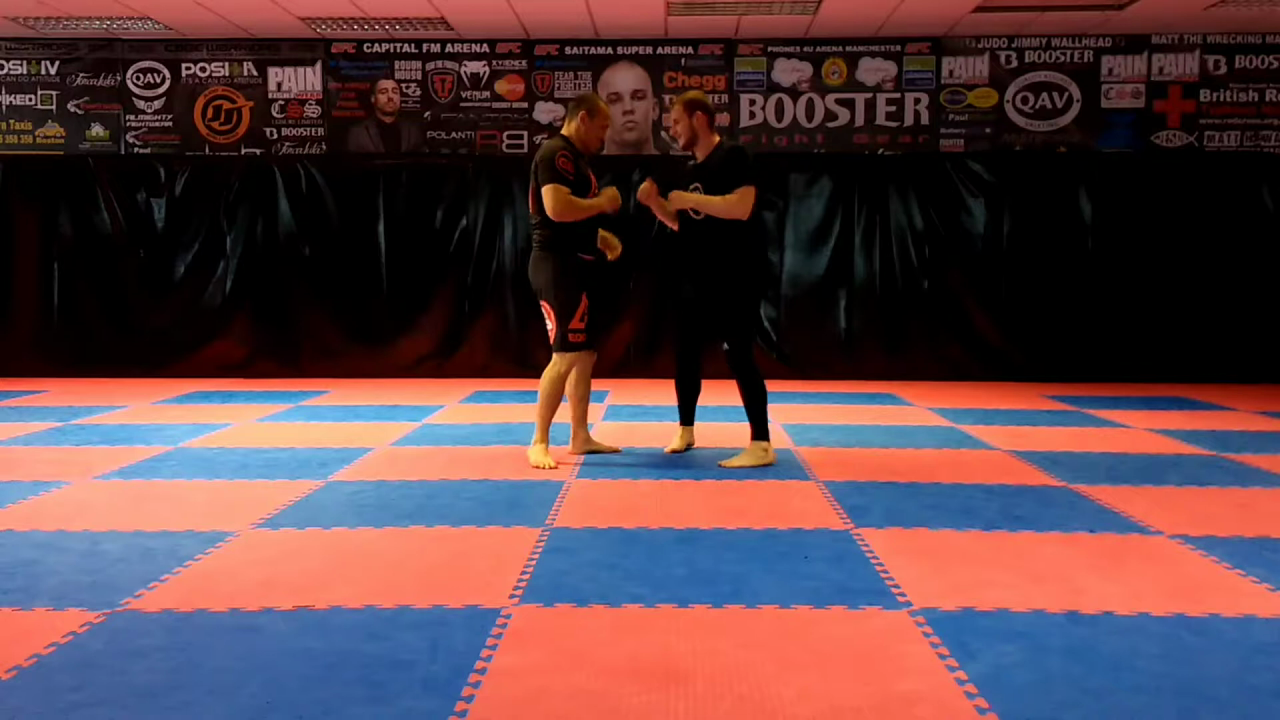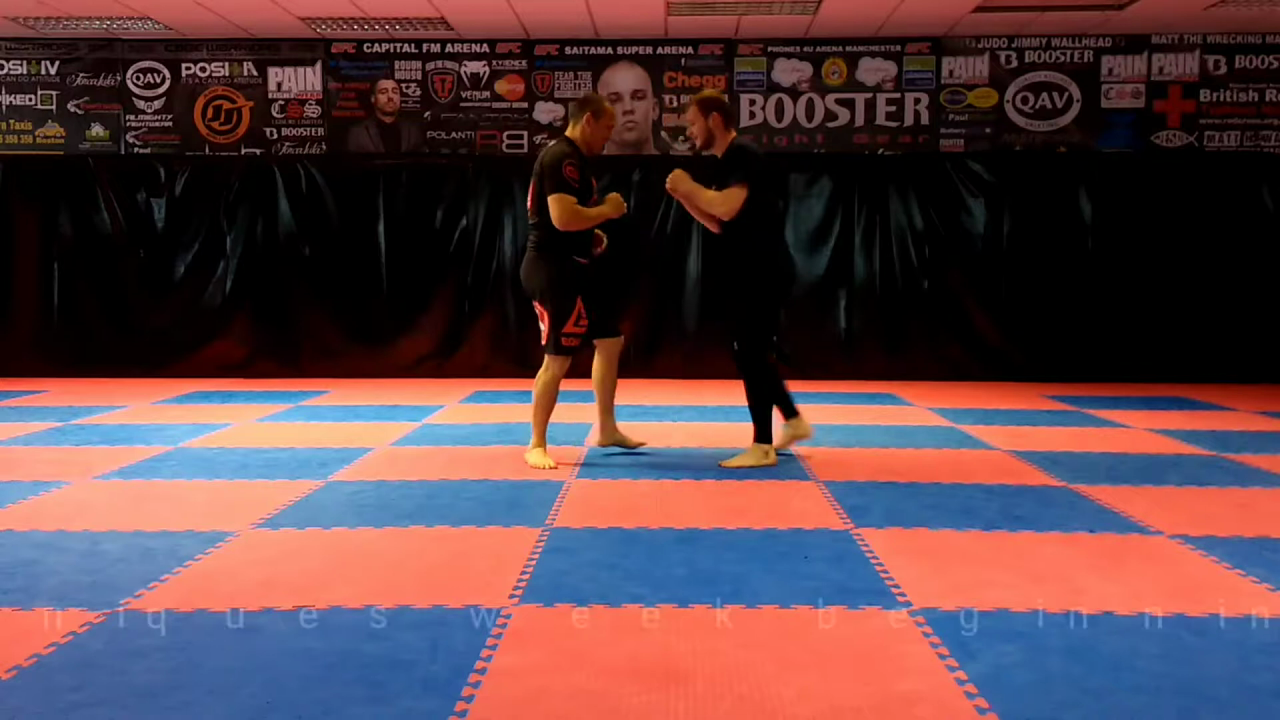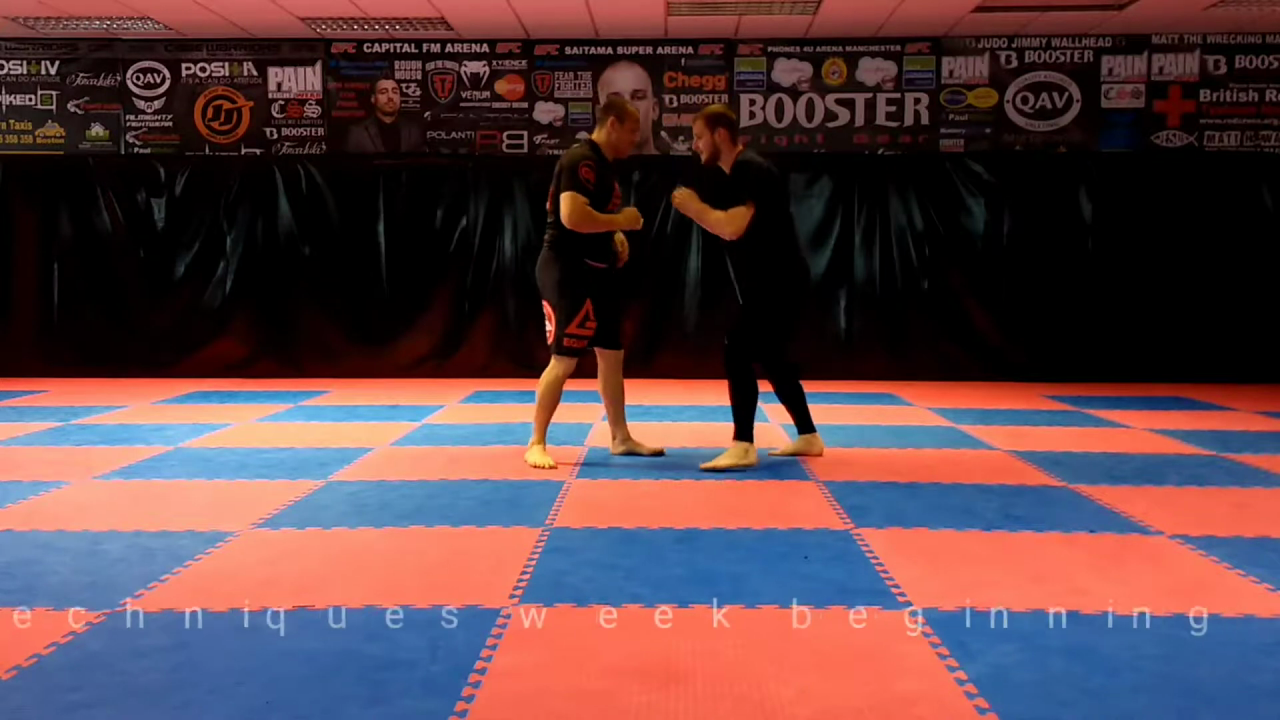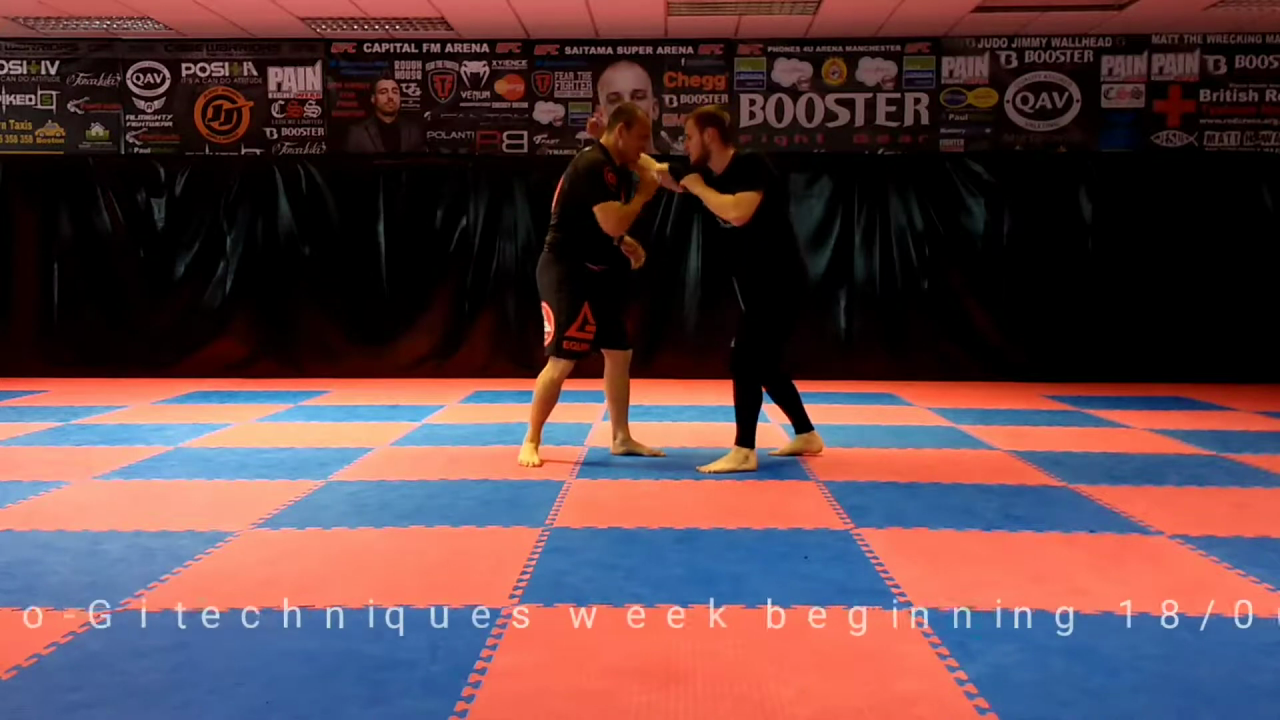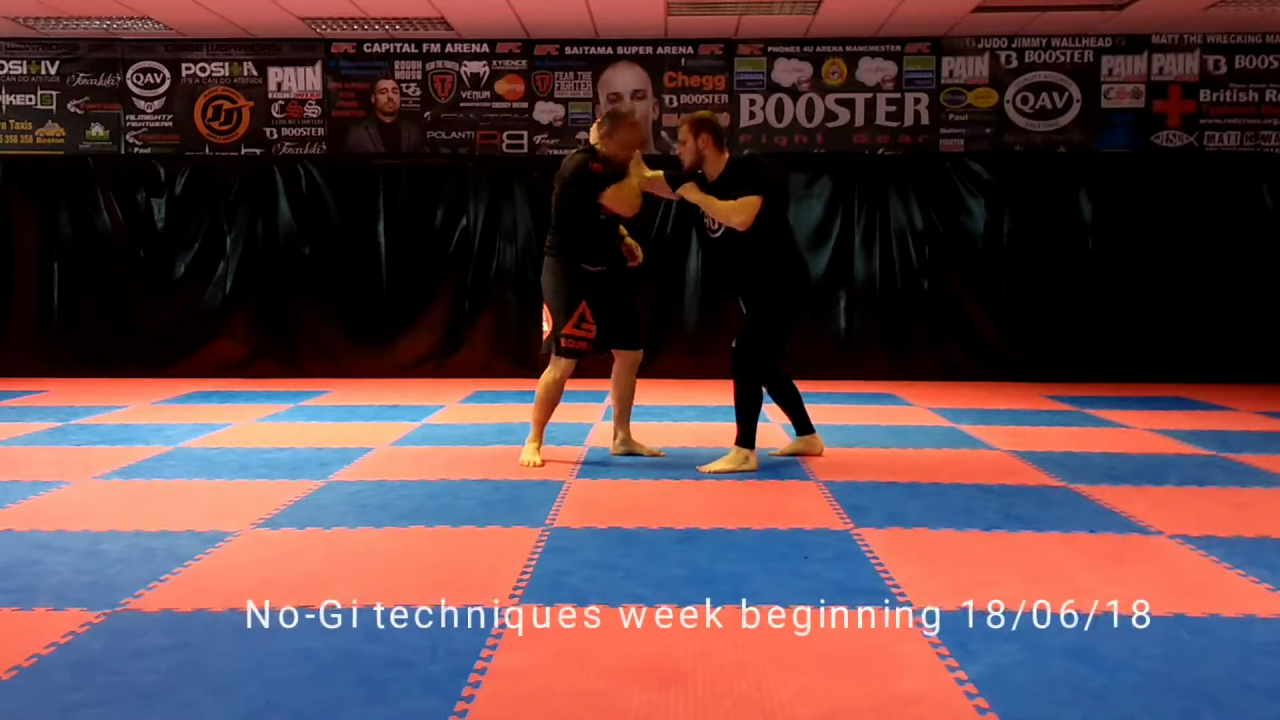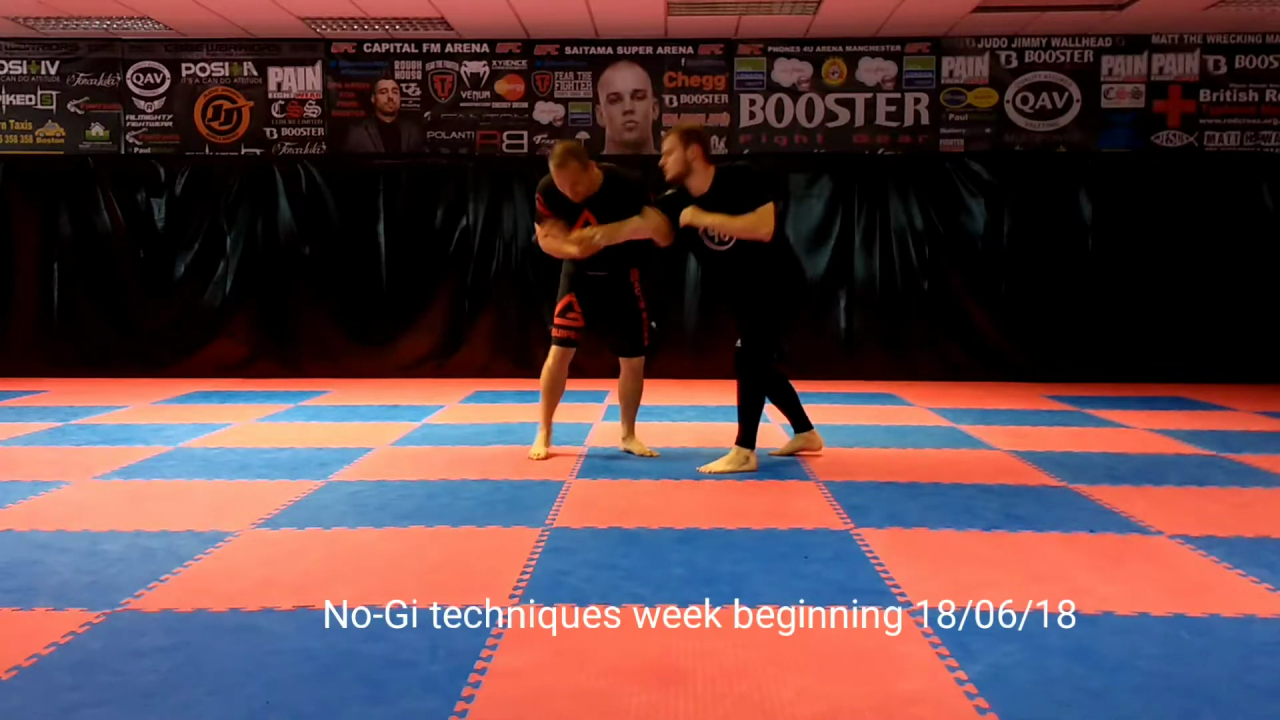
dt=0.3s
person 1, frame 1
left shoulder: (732, 157)
right shoulder: (692, 169)
left elbow: (742, 207)
left wrist: (690, 199)
right wrist: (657, 203)
left hip: (734, 279)
right hip: (697, 280)
left knee: (739, 357)
right knee: (686, 354)
left ankle: (761, 445)
right ankle: (686, 429)
person 1, frame 2
left shoulder: (742, 154)
right shoulder: (730, 159)
left elbow: (727, 208)
right elbow: (718, 224)
left wrist: (688, 185)
right wrist: (683, 195)
left hip: (761, 274)
right hip: (755, 274)
left knee: (749, 355)
right knee: (752, 352)
left ankle: (763, 446)
right ankle: (793, 420)
person 1, frame 3
left shoulder: (751, 170)
right shoulder: (734, 174)
left elbow: (733, 227)
right elbow: (726, 231)
left wrist: (694, 205)
right wrist: (694, 207)
left hip: (777, 284)
right hip: (771, 284)
left knee: (737, 355)
right knee: (773, 359)
left ankle: (743, 446)
right ankle: (808, 437)
person 1, frame 4
left shoulder: (751, 165)
right shoulder: (708, 176)
left elbow: (737, 214)
left wrist: (700, 189)
left hip: (777, 284)
right hip: (756, 287)
left knee: (744, 358)
right knee: (765, 363)
left ankle: (744, 452)
right ankle: (806, 435)
person 1, frame 5
left shoulder: (748, 168)
right shoulder: (699, 181)
left elbow: (741, 217)
right elbow: (645, 179)
left wrist: (698, 197)
left hip: (782, 285)
right hip: (758, 289)
left knee: (746, 359)
right knee: (764, 365)
left ankle: (744, 452)
right ankle: (808, 437)
person 1, frame 6
left shoulder: (739, 180)
right shoulder: (675, 203)
left elbow: (764, 228)
left wrist: (706, 217)
left hip: (775, 283)
right hip: (743, 291)
left knee: (749, 357)
right knee: (761, 363)
left ankle: (744, 452)
right ankle: (805, 434)
person 2, frame 1
left shoulder: (576, 158)
right shoulder: (557, 153)
right elbow: (557, 209)
left wrist: (601, 236)
right wrist: (603, 202)
left hip: (579, 265)
right hip: (559, 266)
left knee: (586, 354)
right knee: (566, 355)
left ankle: (580, 437)
right ankle: (539, 442)
person 2, frame 2
left shoulder: (574, 158)
right shoulder: (562, 158)
right elbow: (562, 217)
left wrist: (591, 232)
right wrist: (607, 210)
left hip: (572, 267)
right hip: (552, 269)
left knee: (610, 341)
right knee: (558, 359)
left ankle: (607, 429)
right ankle: (536, 445)
person 2, frame 3
left shoulder: (605, 164)
right shoulder: (582, 161)
right elbow: (572, 217)
left wrist: (615, 237)
right wrist: (621, 221)
left hip: (593, 270)
right hip: (566, 270)
left knee: (612, 354)
right knee: (564, 360)
left ankle: (620, 438)
right ankle: (536, 443)
person 2, frame 4
left shoulder: (613, 166)
right shoulder: (596, 166)
right elbow: (612, 223)
left wrist: (626, 242)
right wrist: (645, 191)
left hip: (596, 272)
right hip: (566, 271)
left knee: (619, 354)
right knee: (562, 361)
left ankle: (621, 437)
right ankle: (531, 441)
person 2, frame 5
left shoulder: (610, 167)
right shoulder: (583, 165)
right elbow: (628, 205)
left wrist: (623, 240)
right wrist: (634, 167)
left hip: (605, 272)
right hip: (570, 273)
left knee: (629, 354)
right knee: (564, 363)
left ankle: (622, 436)
right ankle: (533, 441)
person 2, frame 6
left shoulder: (625, 185)
right shoulder: (548, 191)
left elbow: (666, 235)
right elbow: (546, 240)
left wrist: (657, 230)
right wrist: (576, 249)
left hip: (622, 275)
right hip: (579, 275)
left knee: (633, 360)
right knee: (561, 352)
left ankle: (628, 435)
right ankle: (544, 434)
